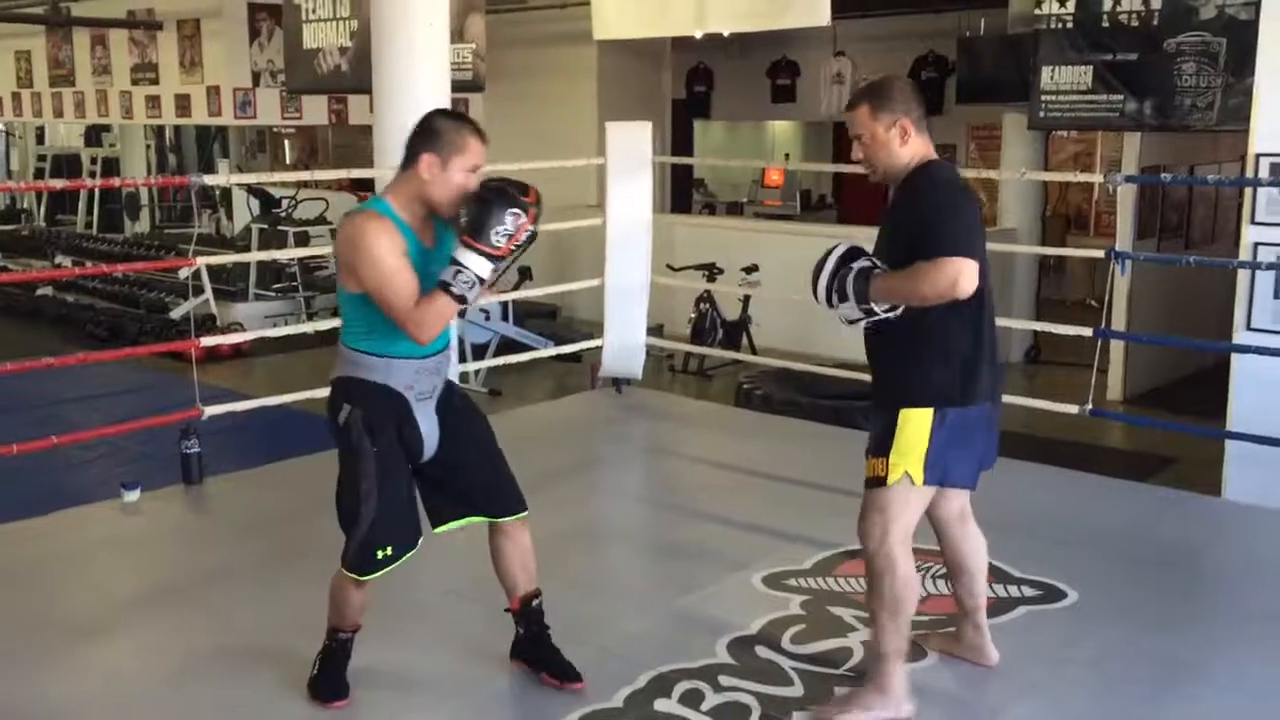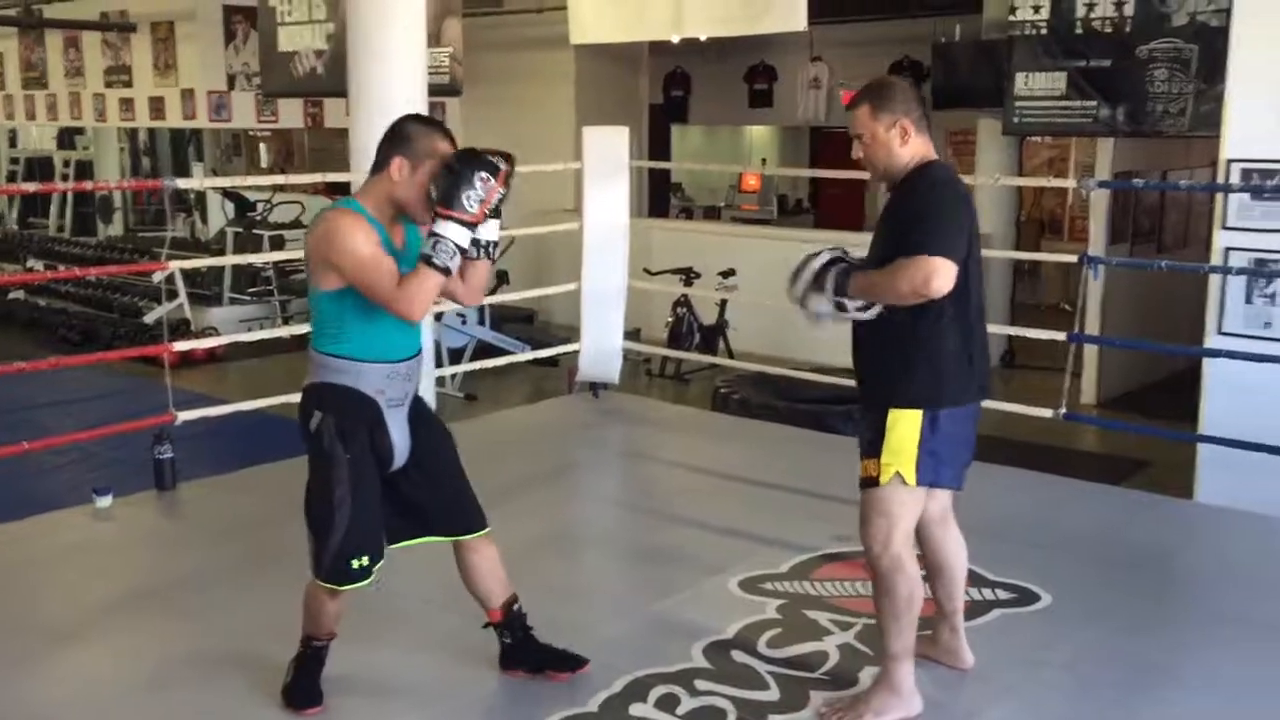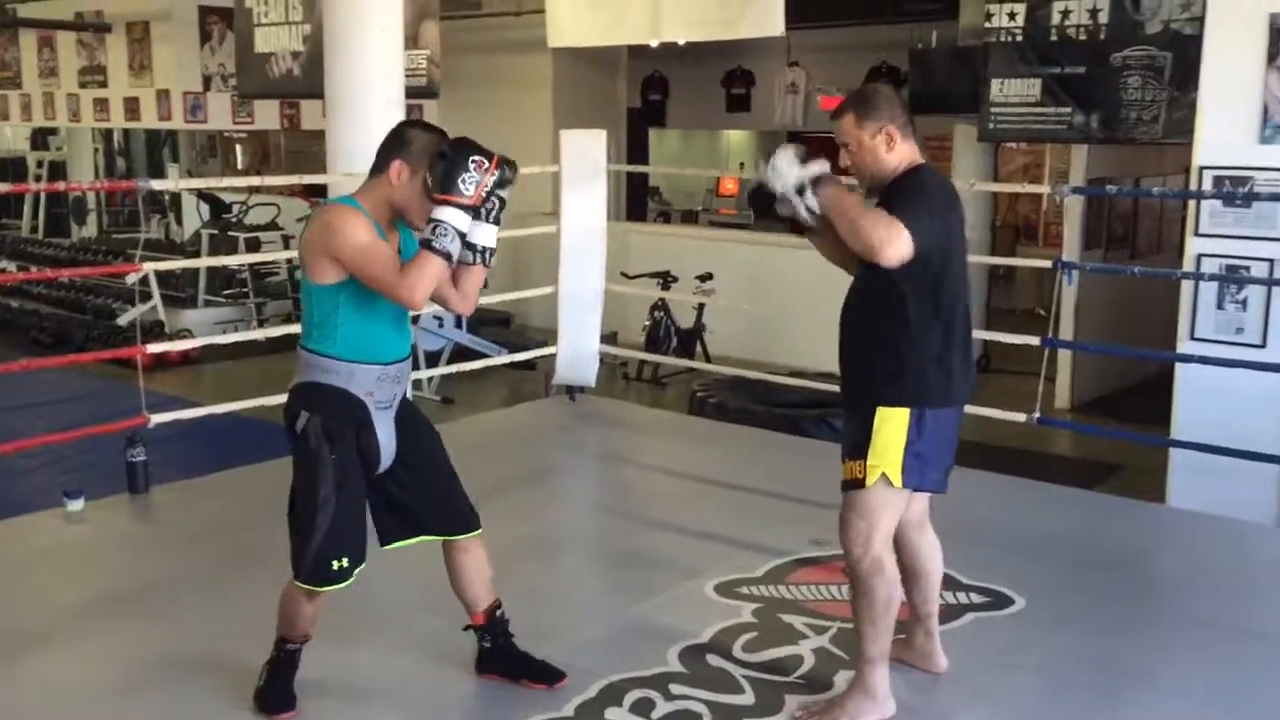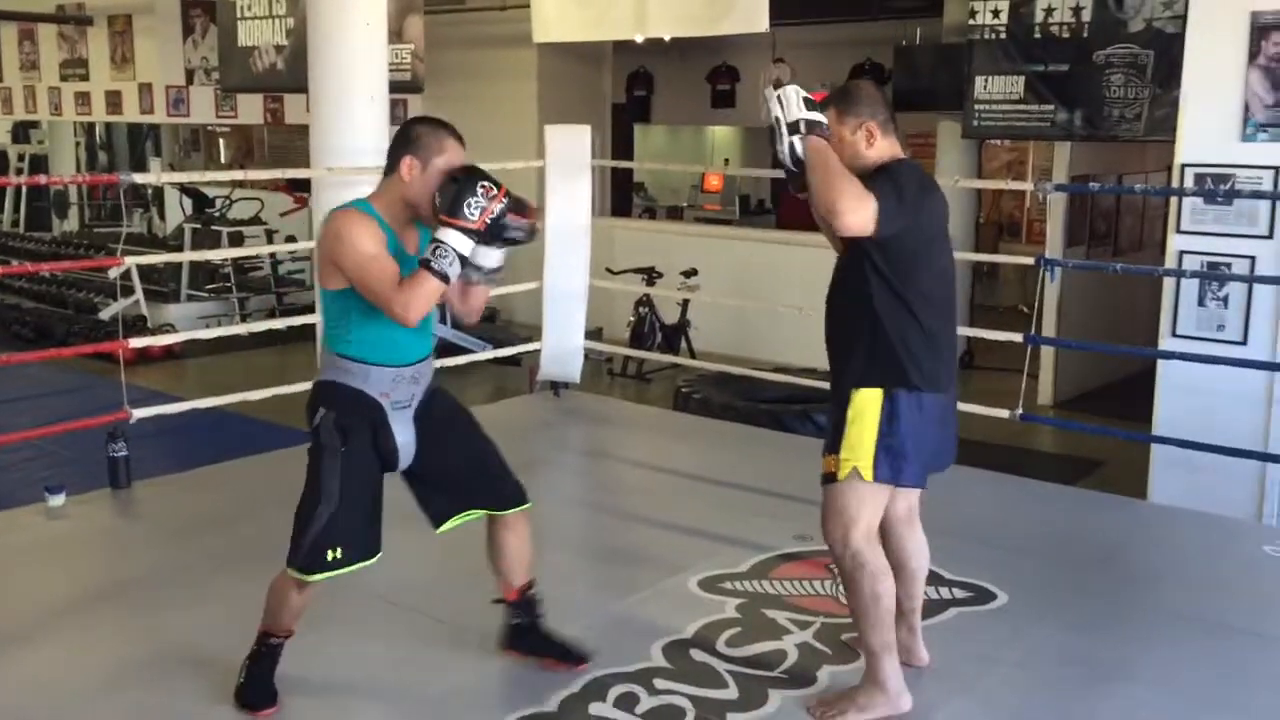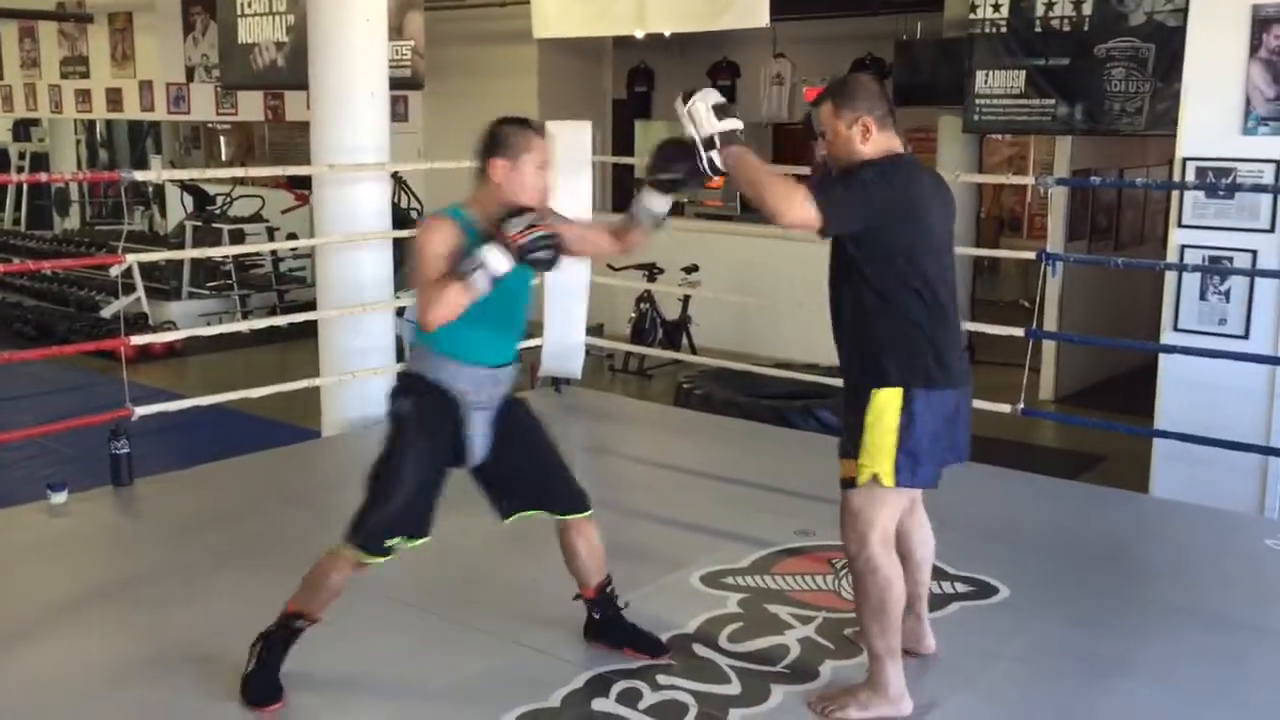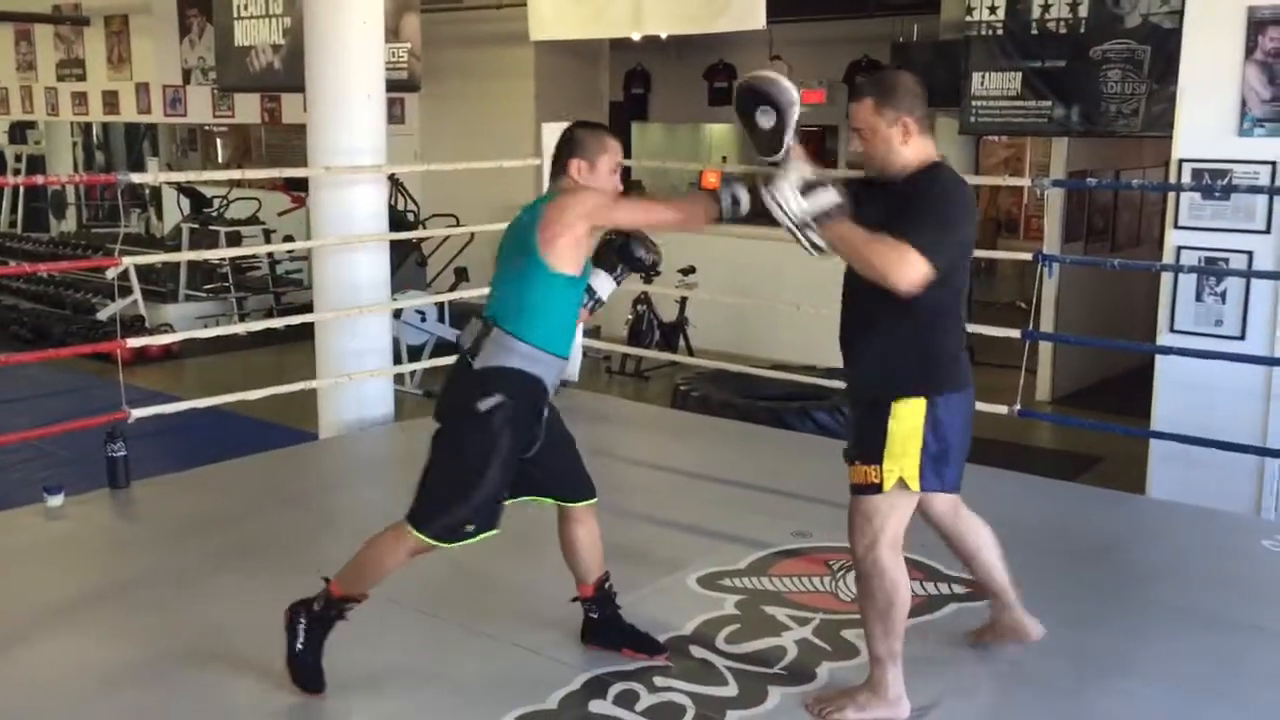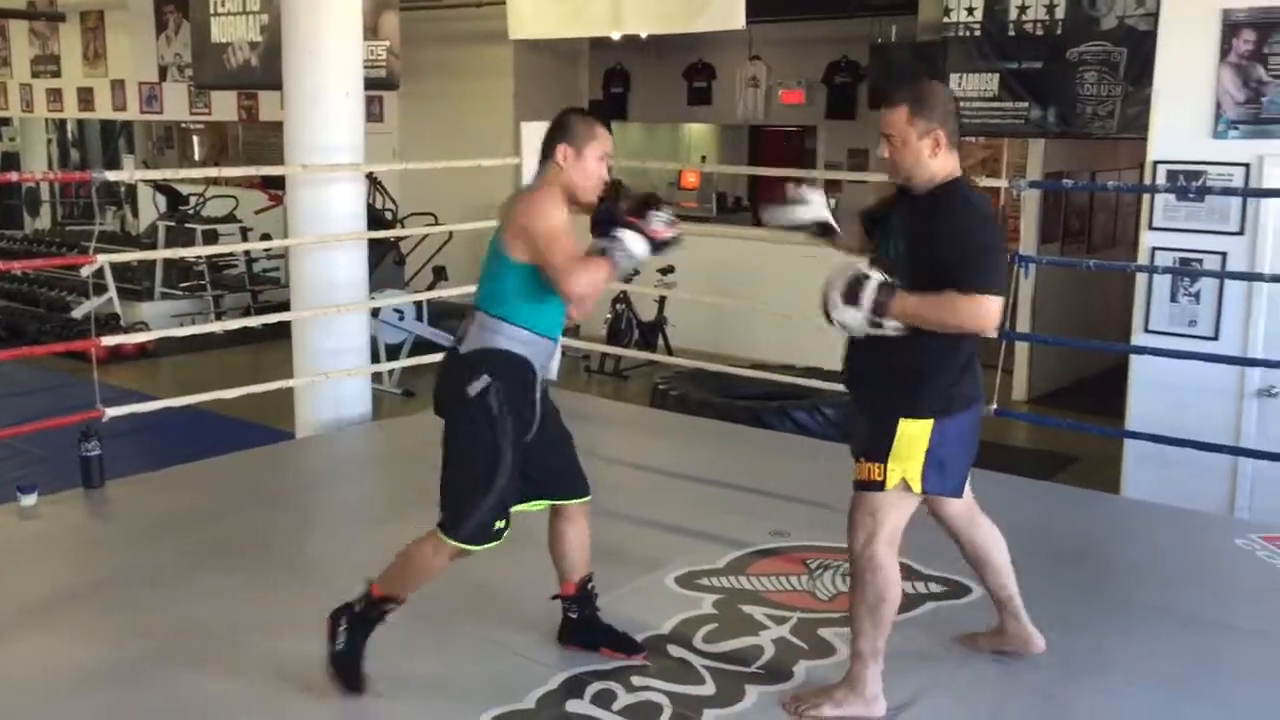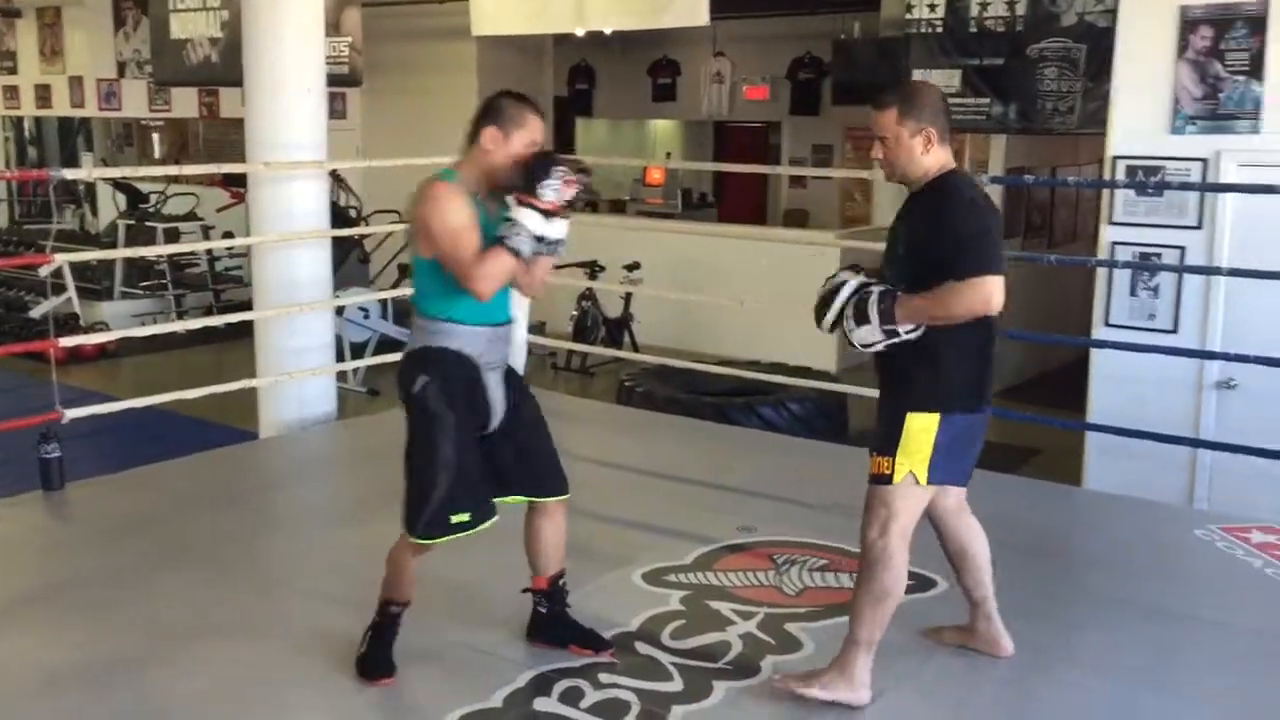
dt=0.2s
person 1, frame 1
left shoulder: (937, 190)
right shoulder: (922, 189)
left elbow: (955, 278)
left wrist: (872, 288)
right wrist: (872, 281)
left hip: (933, 395)
right hip: (950, 389)
left knee: (883, 534)
right knee: (950, 513)
right ankle: (975, 635)
person 1, frame 2
left shoulder: (935, 189)
right shoulder: (919, 190)
left elbow: (933, 278)
left wrist: (850, 284)
right wrist: (853, 281)
left hip: (922, 395)
right hip: (927, 388)
left knee: (886, 536)
right knee: (933, 517)
right ankle: (950, 638)
person 1, frame 3
left shoulder: (924, 190)
right shoulder: (905, 195)
left elbow: (887, 249)
right elbow: (858, 256)
left wrist: (820, 183)
right wrist: (808, 206)
left hip: (906, 398)
right hip: (913, 390)
left knee: (865, 537)
right knee: (908, 521)
right ankle: (924, 642)
person 1, frame 4
left shoulder: (897, 183)
right shoulder: (907, 187)
left elbow: (851, 218)
right elbow: (855, 233)
left wrist: (808, 138)
right wrist: (808, 171)
left hip: (889, 387)
right hip: (918, 382)
left knee: (850, 529)
right knee: (897, 515)
right ankle: (907, 636)
person 1, frame 5
left shoulder: (882, 182)
right shoulder: (919, 182)
left elbow: (789, 209)
left wrist: (725, 141)
left hip: (900, 386)
right hip: (927, 377)
left knee: (867, 533)
right knee: (904, 505)
right ankle: (915, 626)
person 1, frame 6
left shoulder: (942, 196)
right shoulder: (887, 184)
left elbow: (901, 273)
right elbow: (842, 208)
left wrist: (821, 214)
right wrist: (782, 139)
left hip: (913, 394)
right hip: (897, 386)
left knee: (873, 540)
right knee: (942, 507)
right ankle: (1012, 615)
person 1, frame 7
left shoulder: (968, 215)
right shoulder: (908, 199)
left elbow: (982, 312)
right elbow: (865, 244)
left wrist: (886, 302)
right wrist: (822, 219)
left hip: (925, 402)
right hip: (901, 393)
left knee: (872, 538)
right knee: (958, 511)
right ankle: (1017, 628)
person 1, frame 8
left shoulder: (961, 205)
right shoulder: (928, 200)
left elbow: (984, 295)
left wrist: (895, 311)
right wrist: (867, 284)
left hip: (938, 397)
right hip: (933, 390)
left knee: (885, 528)
right knee: (949, 508)
left ankle: (850, 672)
right ankle: (988, 628)
person 2, frame 1
left shoulder: (436, 219)
right shoulder: (367, 230)
left elbow: (467, 294)
right elbow: (419, 324)
left wrist: (498, 243)
right wrist: (481, 250)
left hip: (434, 392)
right hip: (374, 402)
left knee: (507, 510)
right knee: (370, 554)
left ankle: (531, 638)
right ankle: (336, 653)
person 2, frame 2
left shoulder: (409, 226)
right shoulder: (341, 228)
left elbow: (471, 294)
right elbow: (411, 305)
left wrist: (483, 219)
right wrist: (457, 221)
left hip: (403, 404)
right hip: (345, 412)
left knee: (469, 527)
right knee: (343, 566)
left ankle: (516, 643)
right ankle: (309, 660)
person 2, frame 3
left shoulder: (407, 229)
right shoulder: (337, 222)
left elbow: (463, 302)
right elbow: (411, 292)
left wrist: (480, 219)
right wrist: (455, 209)
left hip: (392, 406)
right hip: (333, 411)
left knee: (460, 526)
right knee: (322, 567)
left ankle: (495, 647)
right ankle: (282, 663)
person 2, frame 4
left shoulder: (434, 223)
right shoulder: (350, 227)
left elbow: (468, 312)
right elbow: (407, 308)
left wrist: (489, 242)
right wrist: (458, 231)
left hip: (420, 399)
right hip: (354, 409)
left knee: (508, 504)
right knee: (314, 558)
left ankle: (524, 625)
right ankle: (263, 659)
person 2, frame 5
left shoulder: (535, 222)
right shoulder: (441, 230)
left elbow: (619, 245)
right elbow: (433, 314)
left wrist: (656, 194)
right wrist: (496, 251)
left hip: (495, 402)
right hip: (435, 403)
left knee: (574, 511)
right knee: (373, 542)
left ankle: (604, 617)
right ankle: (275, 644)
person 2, frame 6
left shoulder: (540, 221)
right shoulder: (578, 207)
right elbow: (671, 214)
left wrist: (605, 274)
right wrist: (732, 198)
left hip: (519, 388)
right hip: (498, 392)
left knee: (579, 499)
right knee: (428, 528)
left ankle: (601, 620)
right ankle: (316, 613)
person 2, frame 7
left shoulder: (548, 216)
right shoulder: (542, 206)
left elbow: (575, 307)
right elbow: (578, 288)
left wrist: (625, 241)
right wrist: (636, 239)
left hip: (521, 378)
right hip: (489, 378)
left knee: (572, 500)
right knee: (467, 532)
left ankle: (580, 618)
right ankle: (360, 617)
person 2, frame 8
left shoulder: (498, 199)
right shoulder: (442, 197)
left elbow: (532, 283)
right elbow: (478, 281)
left wrist: (551, 213)
right wrist: (528, 210)
left hip: (493, 367)
right hip: (442, 372)
left knee: (549, 492)
right knee: (432, 524)
left ankle: (549, 615)
right ankle: (383, 627)
